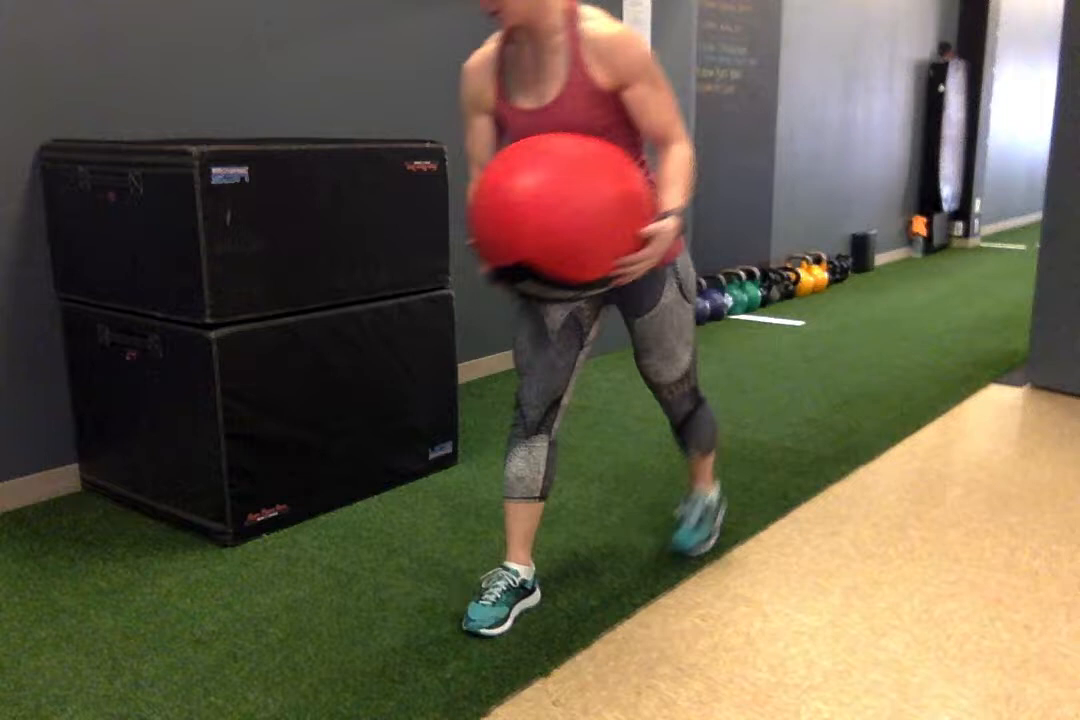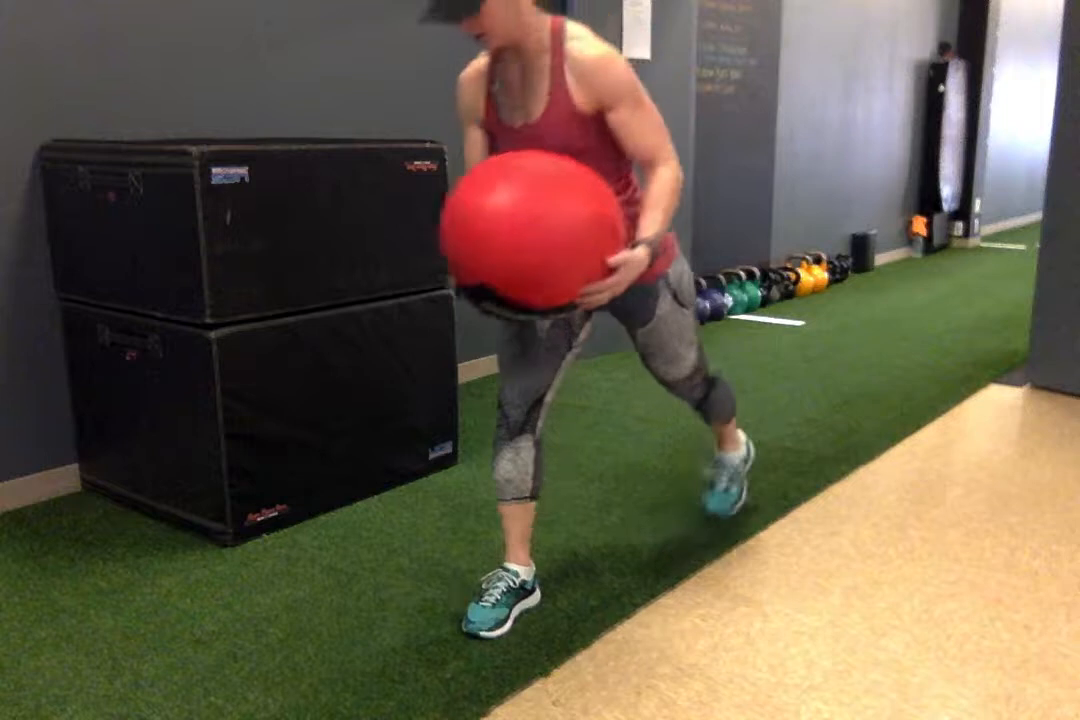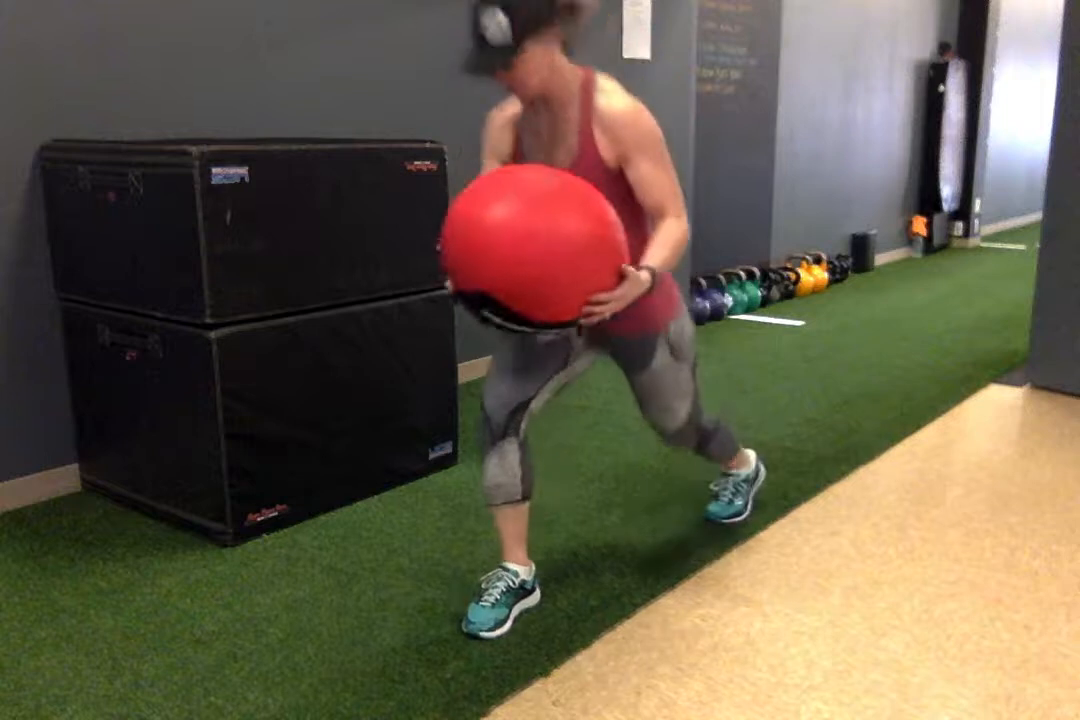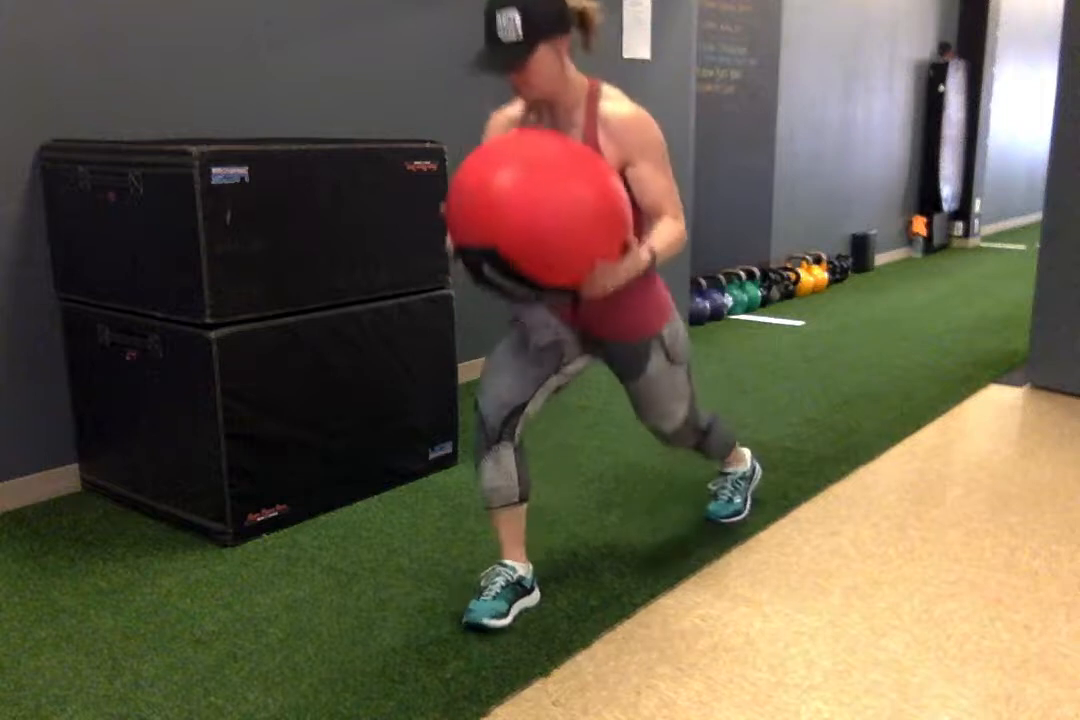
dt=0.2s
person 1, frame 1
right shoulder: (482, 72)
left elbow: (675, 143)
right elbow: (484, 182)
left wrist: (669, 220)
left hip: (643, 254)
left knee: (672, 383)
right knee: (536, 407)
left ankle: (704, 493)
right ankle: (517, 572)
person 1, frame 2
left shoulder: (589, 63)
right shoulder: (474, 83)
left elbow: (664, 164)
left wrist: (641, 247)
left hip: (632, 262)
left knee: (683, 374)
right knee: (519, 408)
left ankle: (732, 446)
right ankle: (516, 573)
person 1, frame 3
left shoulder: (618, 117)
right shoulder: (502, 126)
left elbow: (673, 222)
left wrist: (641, 279)
left hip: (639, 311)
left knee: (677, 424)
right knee: (499, 412)
left ankle: (742, 468)
right ankle: (515, 575)
person 1, frame 4
left shoulder: (623, 120)
right shoulder: (503, 126)
left elbow: (672, 222)
left wrist: (640, 259)
left hip: (633, 314)
right hip: (552, 309)
left knee: (673, 423)
right knee: (494, 415)
left ankle: (738, 466)
right ankle: (514, 572)
